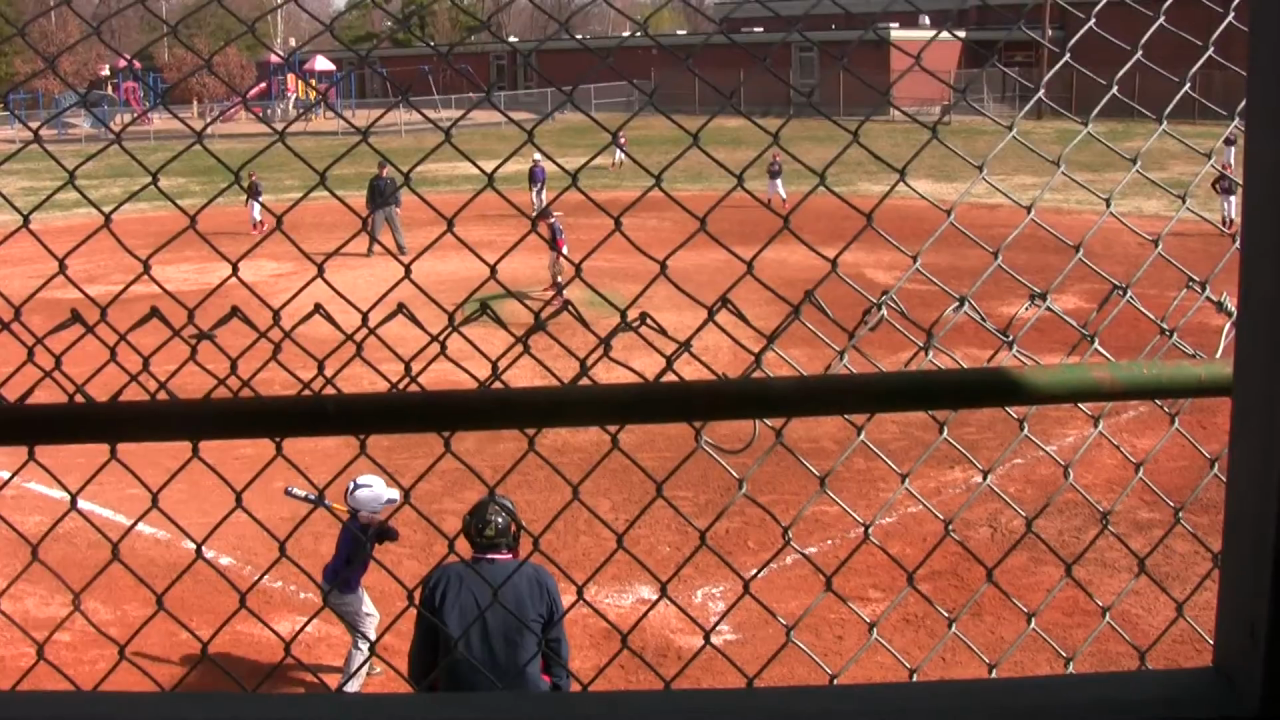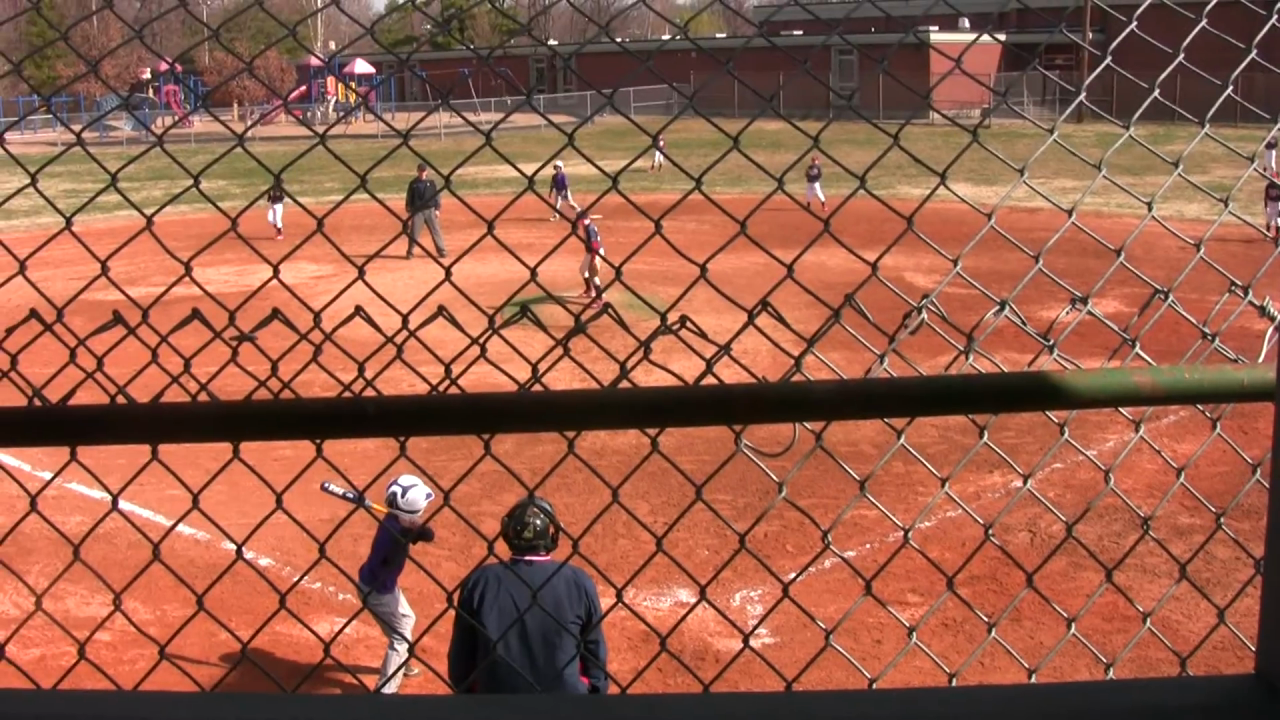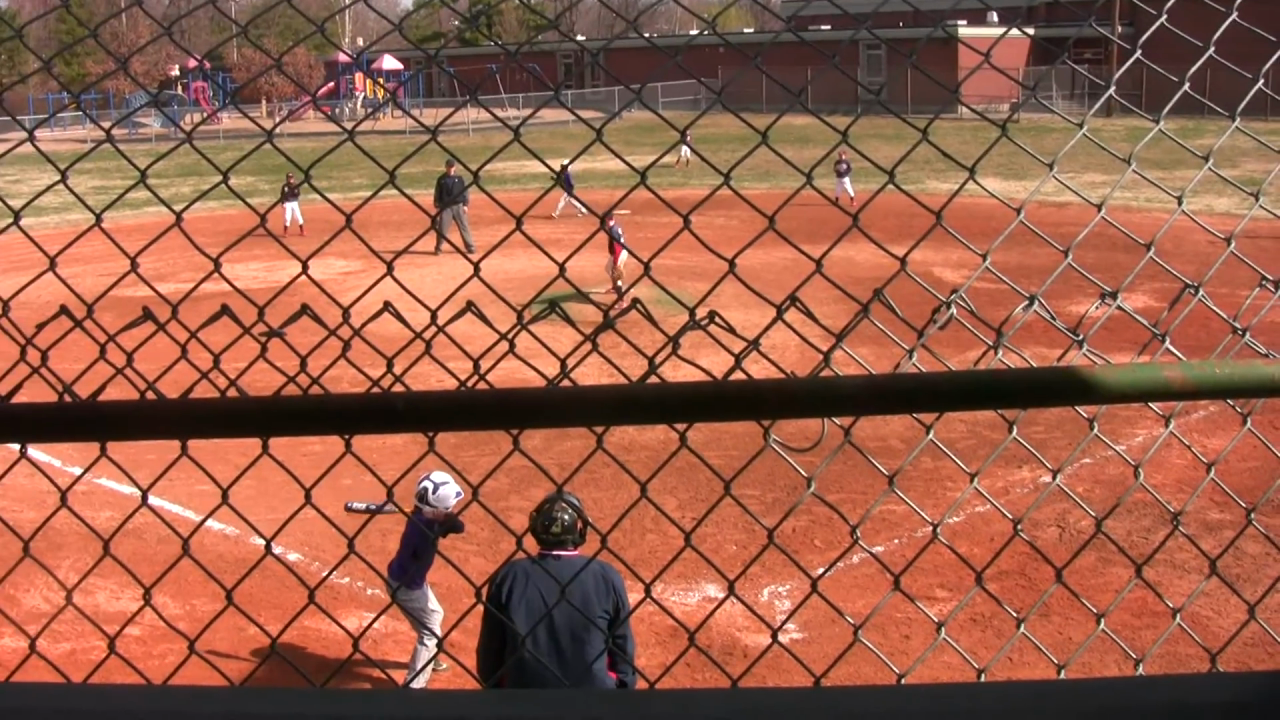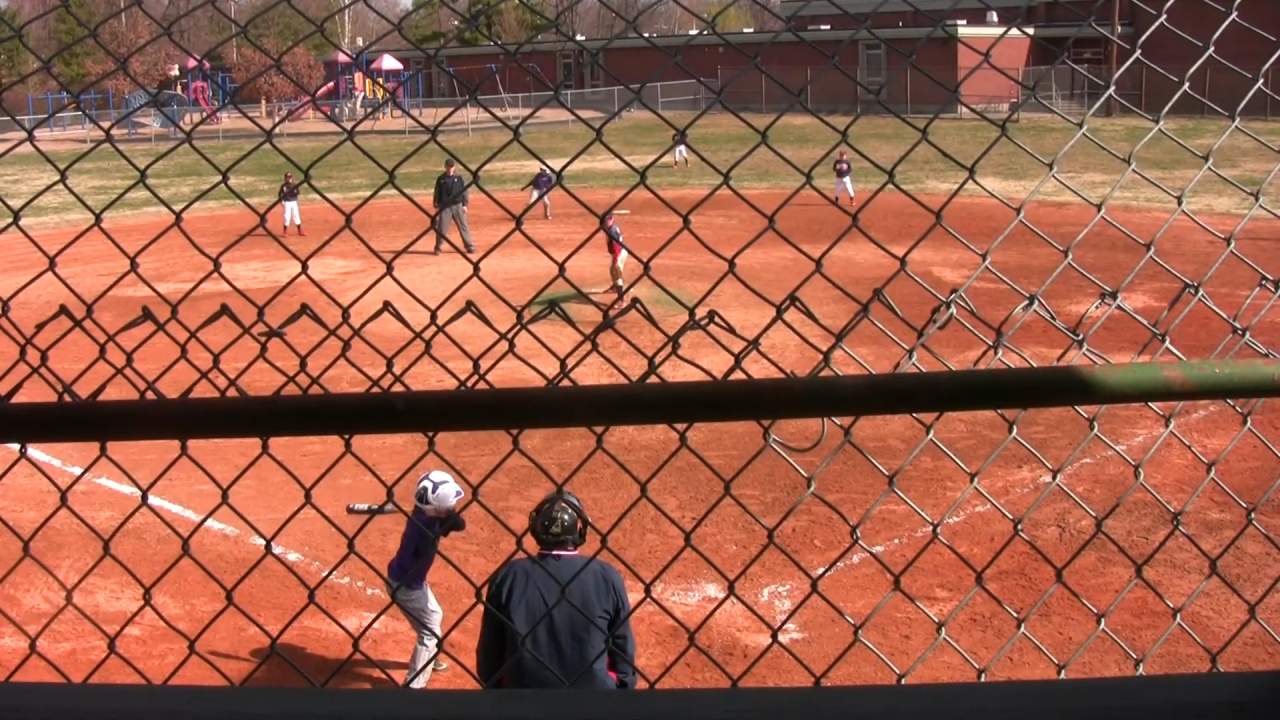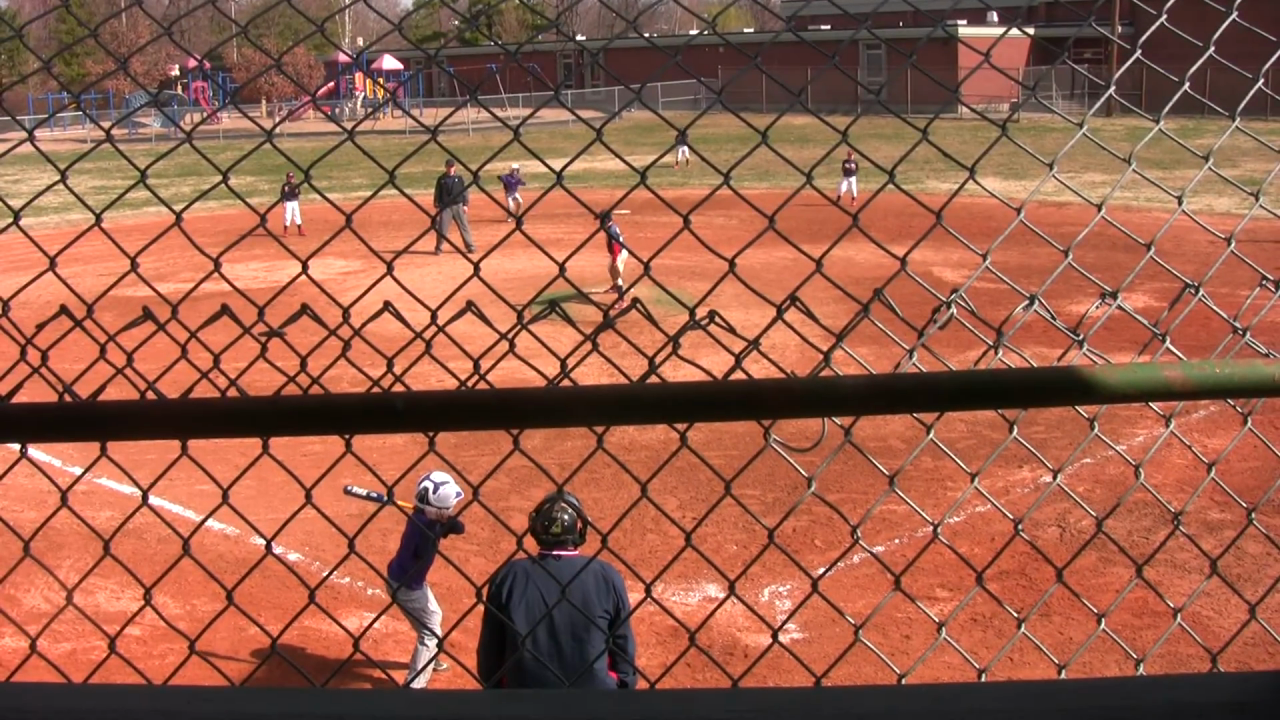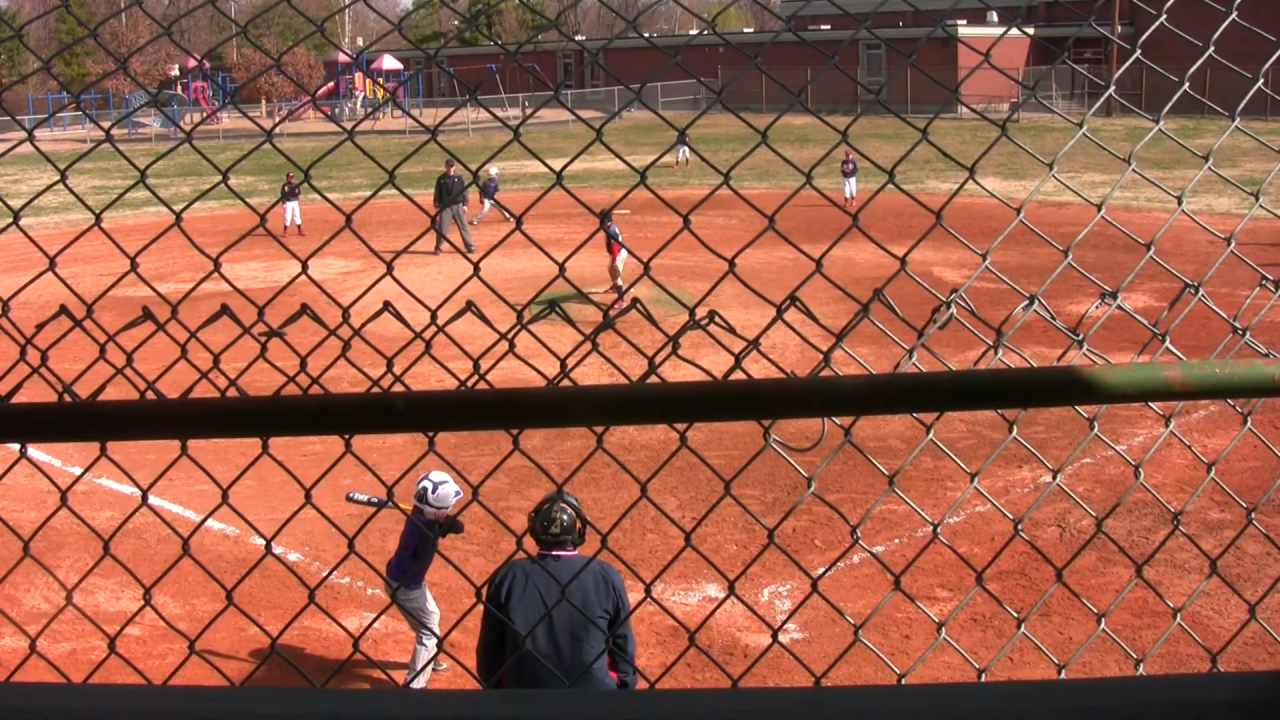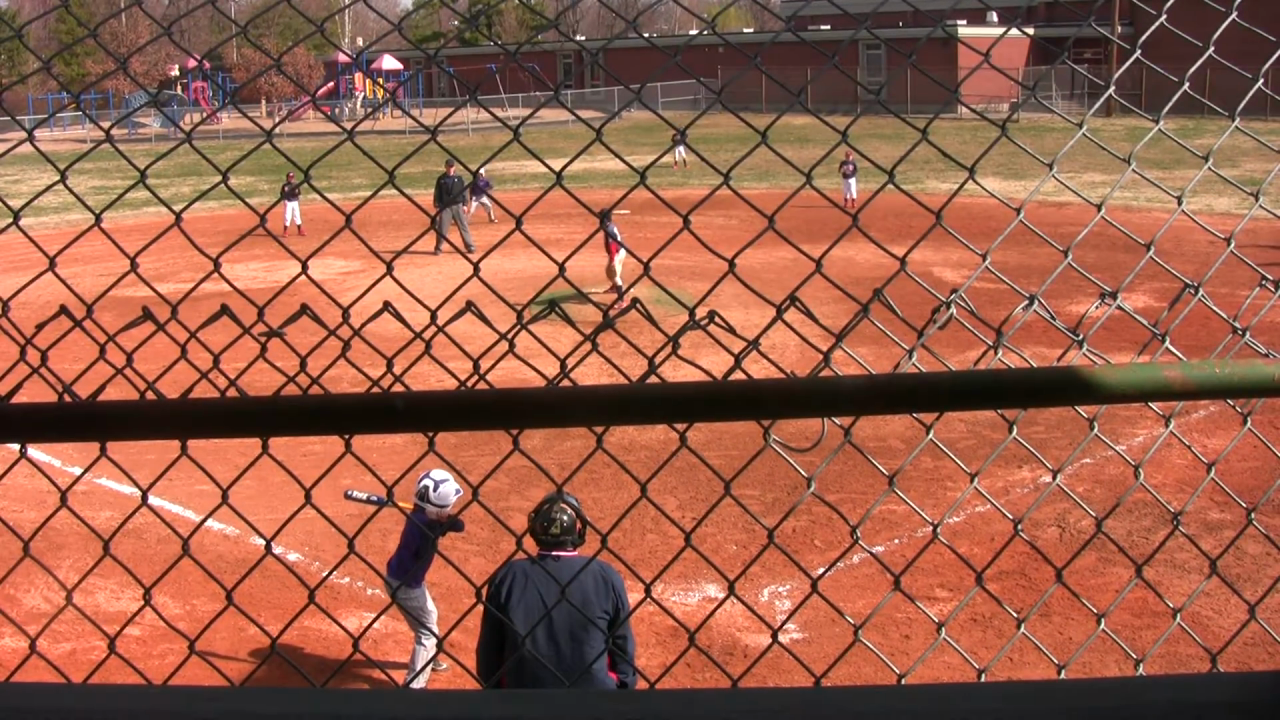
dt=0.5s
person 1, frame 1
left shoulder: (365, 522)
right shoulder: (355, 529)
left elbow: (393, 535)
left wrist: (380, 524)
right wrist: (369, 527)
left hip: (349, 583)
right hip: (340, 588)
left knee: (371, 619)
right knee: (365, 634)
left ankle: (360, 662)
right ankle: (348, 689)
person 1, frame 2
left shoulder: (399, 521)
right shoulder: (393, 528)
left elbow: (429, 536)
left wrist: (418, 527)
right wrist: (409, 529)
left hip: (384, 583)
right hip: (377, 588)
left knee: (407, 620)
right knee: (401, 635)
left ankle: (399, 664)
right ankle: (385, 689)
person 1, frame 3
left shoulder: (428, 517)
right shoulder: (422, 523)
left elbow: (459, 527)
left wrist: (446, 517)
right wrist: (434, 519)
left hip: (412, 579)
right hip: (406, 584)
left knee: (435, 615)
right knee: (430, 631)
left ankle: (427, 658)
right ankle: (414, 684)
person 1, frame 4
left shoulder: (430, 516)
right shoulder: (422, 522)
left elbow: (460, 524)
left wrist: (447, 514)
right wrist: (436, 517)
left hip: (413, 579)
right hip: (406, 584)
left knee: (434, 615)
right knee: (430, 632)
left ankle: (428, 658)
right ankle: (414, 685)
person 1, frame 5
left shoulder: (428, 517)
right shoulder: (423, 523)
left elbow: (459, 529)
left wrist: (446, 519)
right wrist: (438, 521)
left hip: (412, 579)
right hip: (406, 584)
left knee: (435, 616)
right knee: (431, 632)
left ankle: (428, 658)
right ankle: (414, 684)
person 1, frame 6
left shoulder: (428, 517)
right shoulder: (421, 524)
left elbow: (458, 527)
left wrist: (444, 519)
right wrist: (437, 522)
left hip: (411, 579)
right hip: (404, 584)
left knee: (432, 616)
right knee: (429, 631)
left ankle: (428, 659)
right ankle: (414, 684)
person 1, frame 7
left shoulder: (426, 515)
right shoulder: (423, 522)
left elbow: (459, 526)
left wrist: (445, 518)
right wrist: (438, 521)
left hip: (409, 578)
right hip: (405, 583)
left knee: (430, 616)
right knee: (428, 631)
left ankle: (428, 659)
right ankle: (414, 685)
person 2, frame 1
left shoulder: (441, 580)
right shoulder: (540, 580)
left elbow: (422, 655)
right elbow: (556, 652)
left wrist: (425, 690)
right wrist: (560, 689)
person 2, frame 2
left shoulder: (479, 582)
right shoulder: (578, 582)
left elbow: (460, 656)
right elbow: (594, 654)
left wrist: (464, 693)
right wrist: (597, 691)
person 2, frame 3
left shoulder: (508, 577)
right shoulder: (606, 577)
left elbow: (489, 650)
right elbow: (623, 648)
left wrist: (493, 687)
right wrist: (625, 686)
left hip: (524, 691)
right hip: (592, 689)
person 2, frame 4
left shoulder: (508, 576)
right shoulder: (606, 577)
left elbow: (489, 651)
right elbow: (623, 647)
left wrist: (493, 688)
right wrist: (625, 686)
person 2, frame 5
left shoulder: (508, 577)
right shoulder: (606, 577)
left elbow: (490, 650)
right elbow: (623, 647)
left wrist: (493, 687)
right wrist: (625, 685)
left hip: (525, 688)
right hip: (593, 686)
person 2, frame 6
left shoulder: (507, 577)
right shoulder: (606, 577)
left elbow: (488, 651)
right elbow: (623, 646)
left wrist: (494, 690)
right wrist: (625, 685)
left hip: (525, 690)
right hip: (592, 687)
person 2, frame 7
left shoulder: (508, 577)
right shoulder: (606, 577)
left elbow: (489, 650)
right elbow: (622, 647)
right wrist: (625, 685)
right hip: (592, 690)
